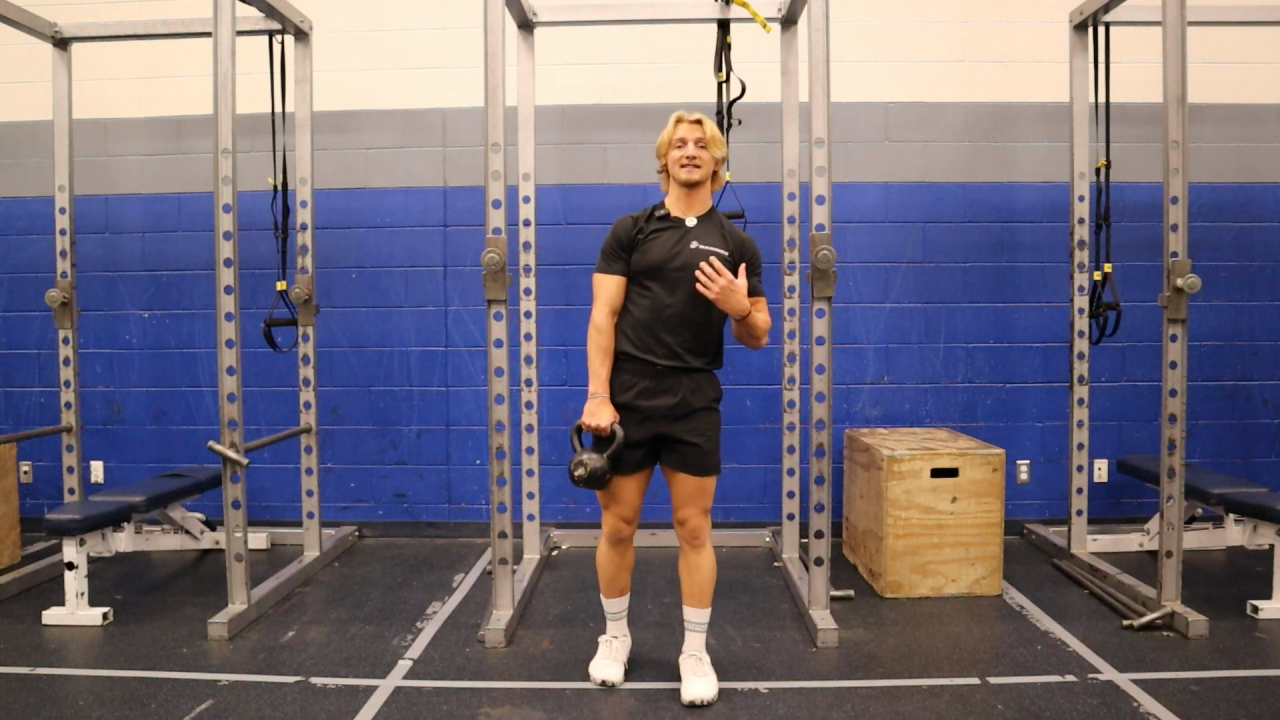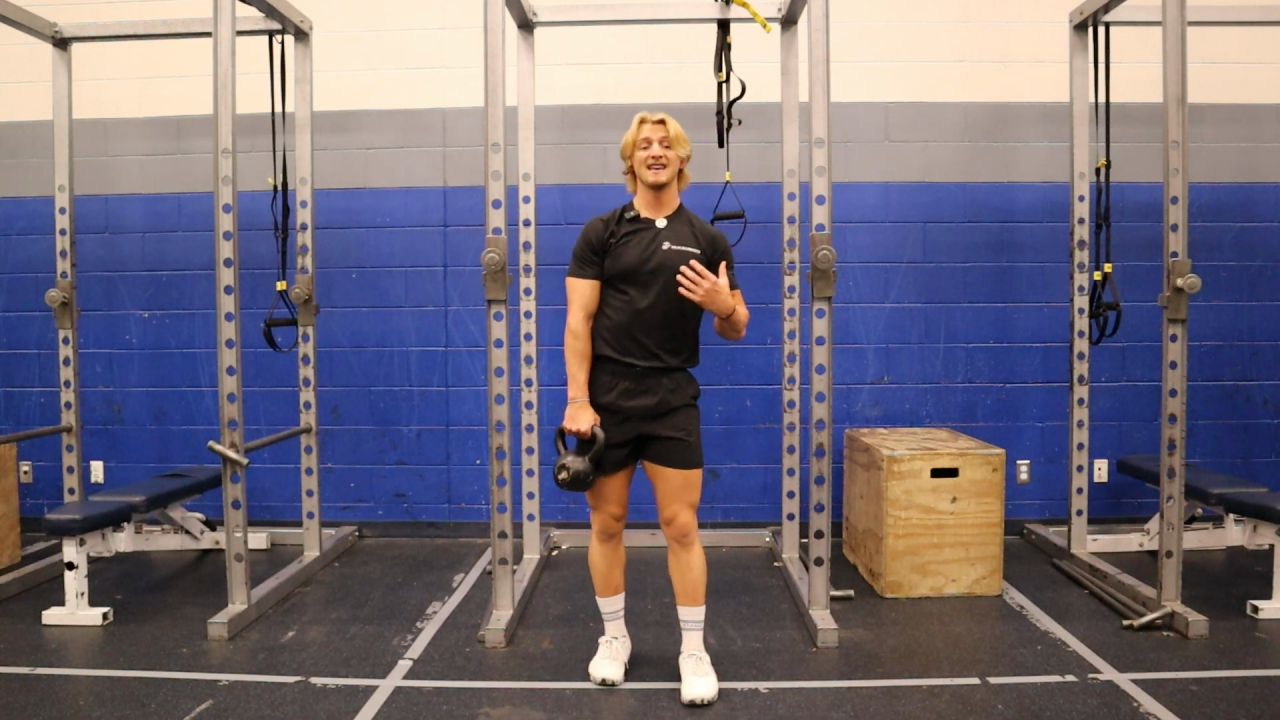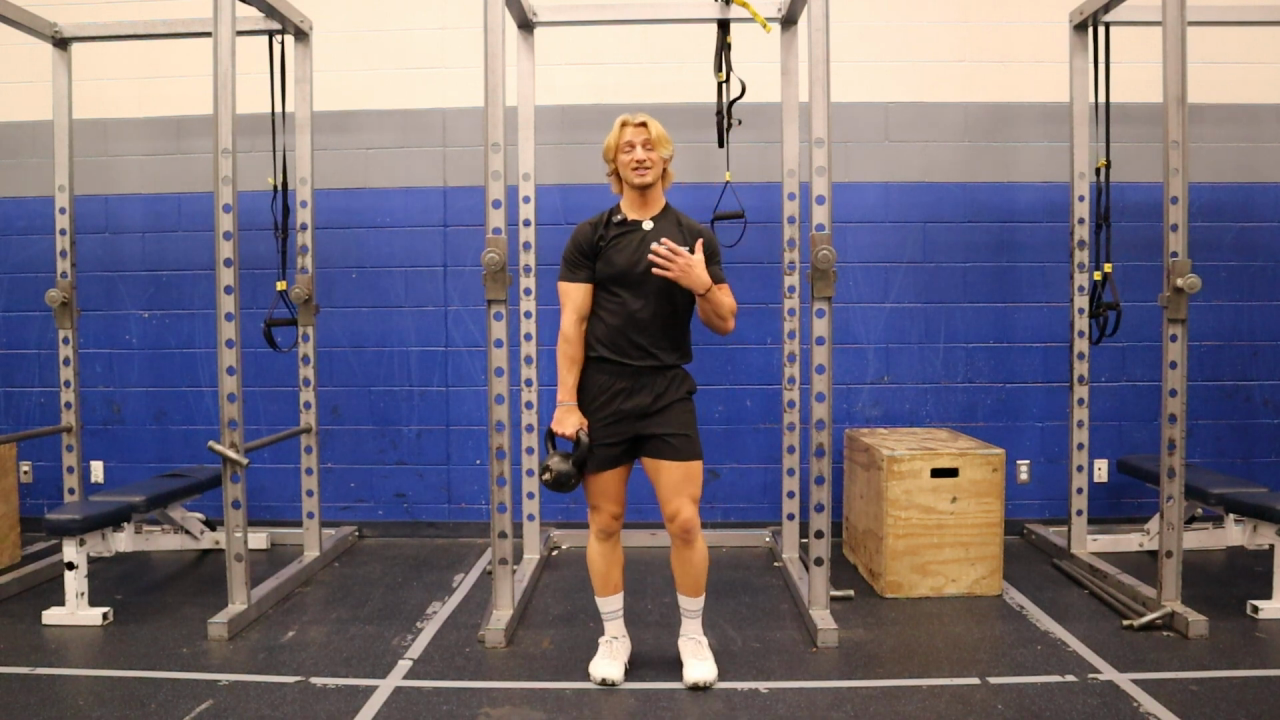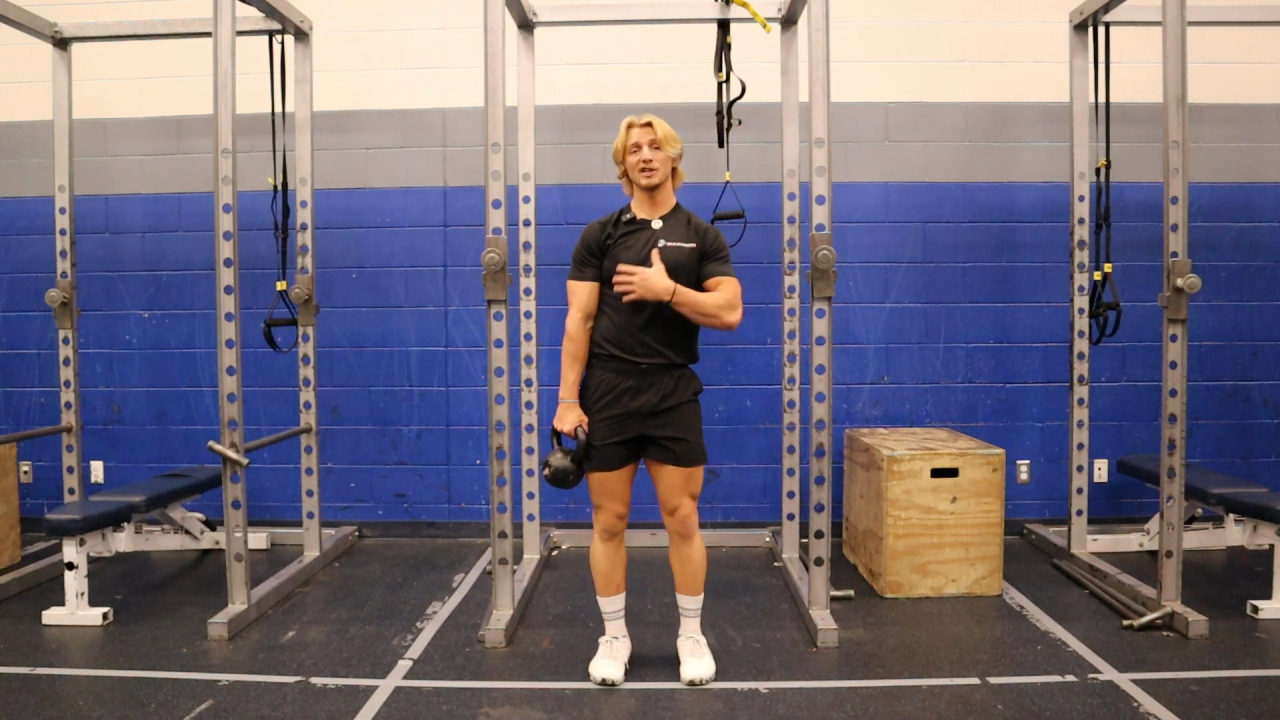
dt=0.3s
person 1, frame 1
left shoulder: (737, 243)
right shoulder: (630, 230)
left elbow: (758, 336)
right elbow: (604, 315)
left wrist: (740, 308)
right wrist: (598, 395)
left hip: (695, 400)
right hip: (628, 397)
left knee: (693, 529)
right knee: (617, 526)
left ankle: (695, 651)
right ankle: (615, 634)
person 1, frame 2
left shoulder: (707, 239)
right shoulder: (600, 231)
left elbow: (736, 329)
right elbow: (579, 320)
left wrist: (724, 305)
right wrist: (578, 399)
left hip: (673, 397)
right hip: (608, 397)
left knee: (682, 526)
right knee: (607, 522)
left ankle: (693, 650)
right ankle: (614, 637)
person 1, frame 3
left shoulder: (695, 237)
right shoulder: (589, 235)
left elbow: (724, 322)
right elbow: (572, 323)
left wrist: (702, 284)
right wrist: (566, 403)
left hip: (669, 394)
right hip: (602, 395)
left knee: (684, 520)
right knee: (604, 522)
left ankle: (692, 634)
right ankle: (614, 637)
person 1, frame 4
left shoulder: (703, 235)
right shoulder: (599, 235)
left elbow: (729, 312)
right elbow: (580, 320)
left wrist: (667, 290)
right wrist: (568, 399)
left hip: (674, 393)
right hip: (608, 392)
left knee: (682, 519)
right knee: (609, 521)
left ankle: (691, 635)
right ankle: (614, 637)
